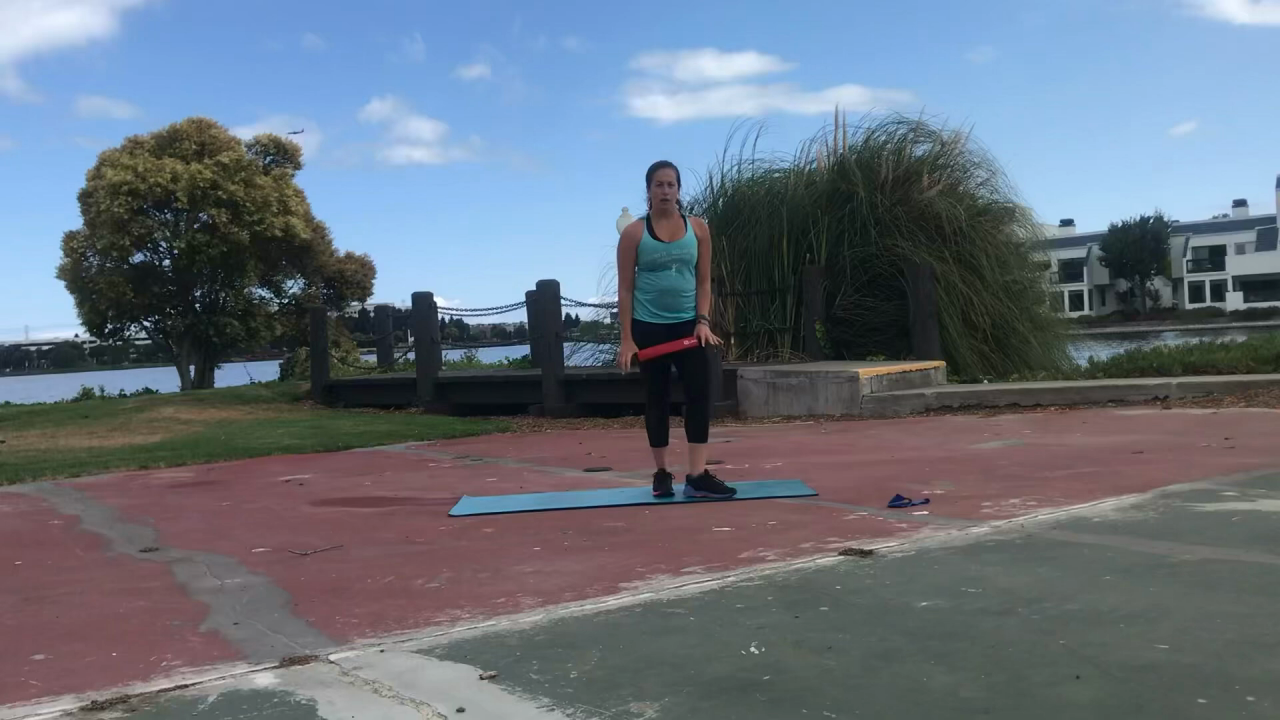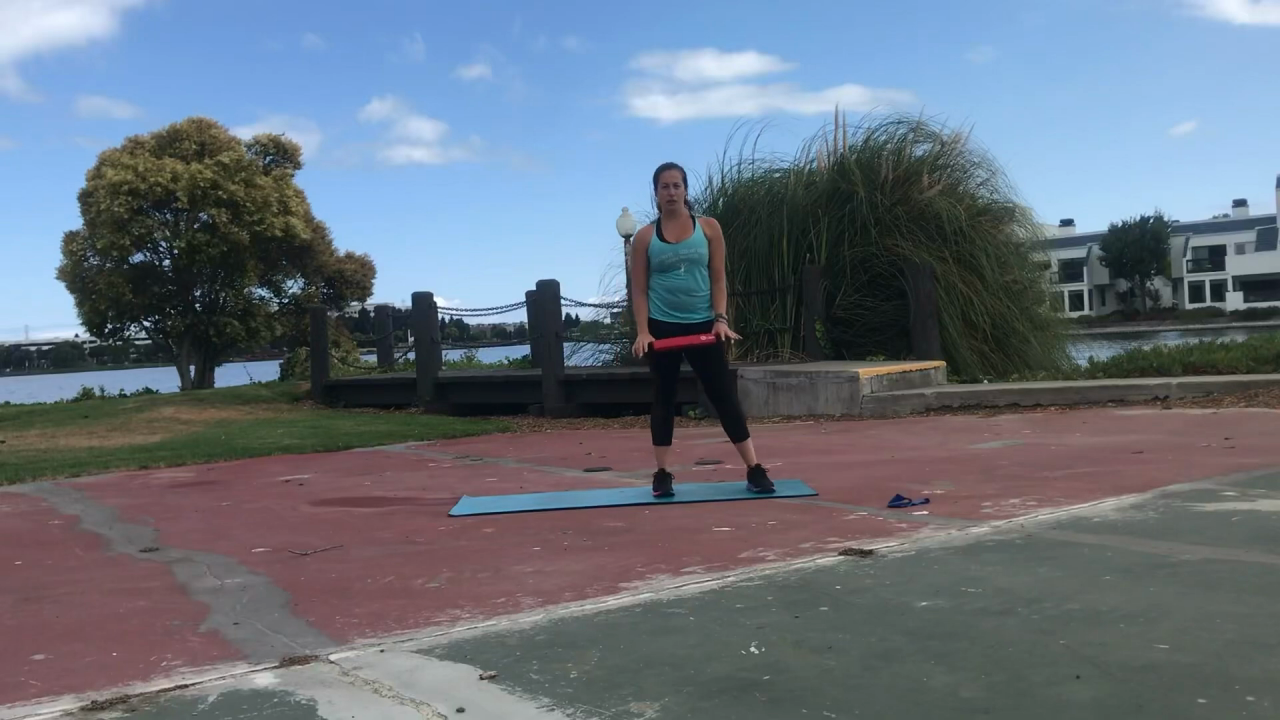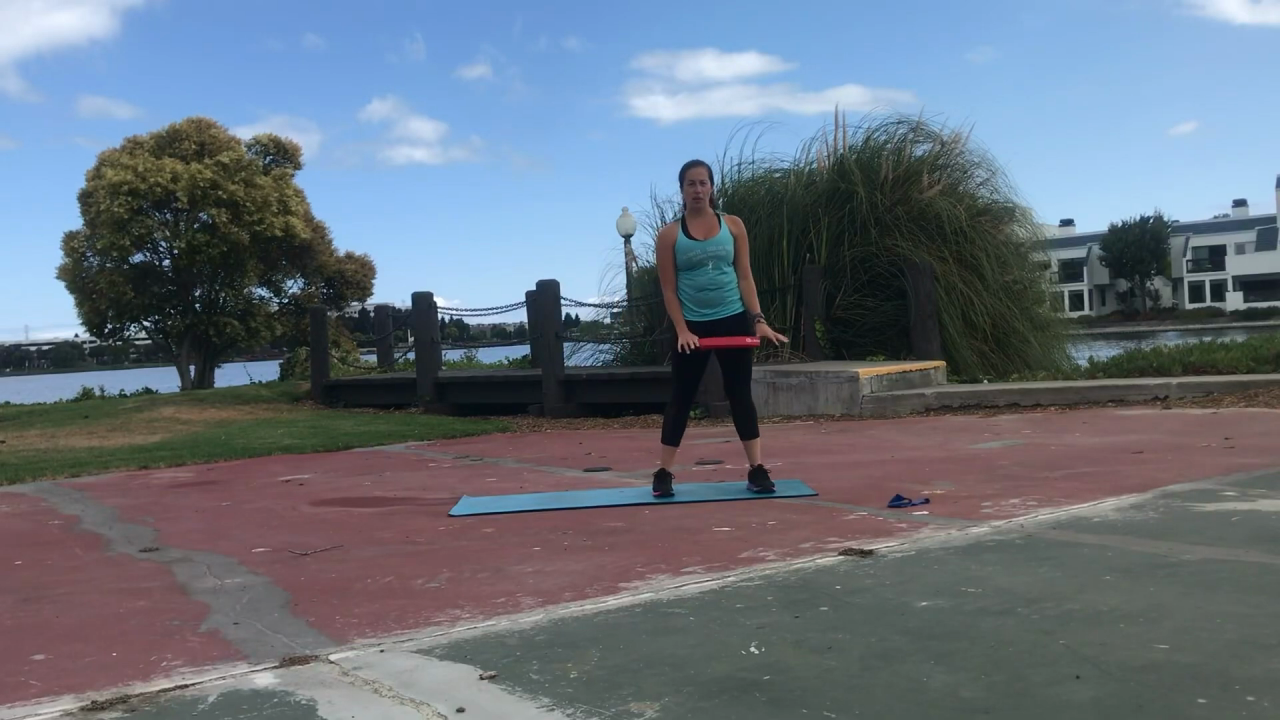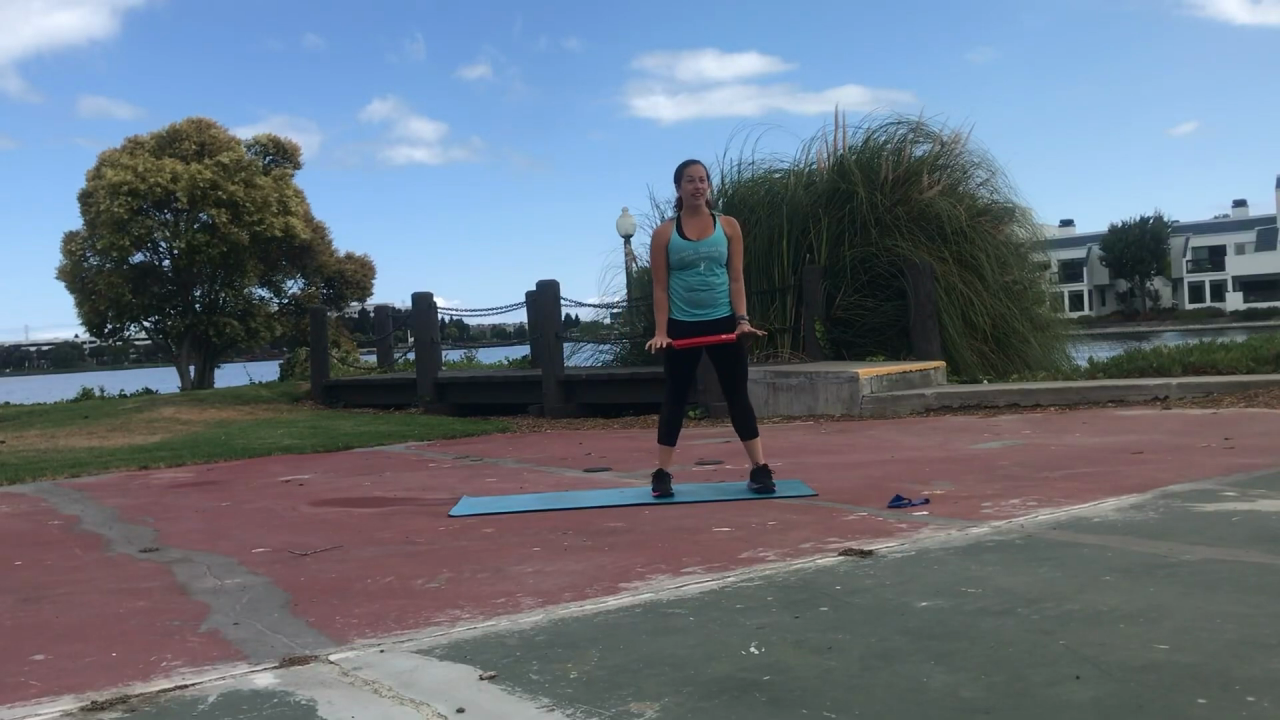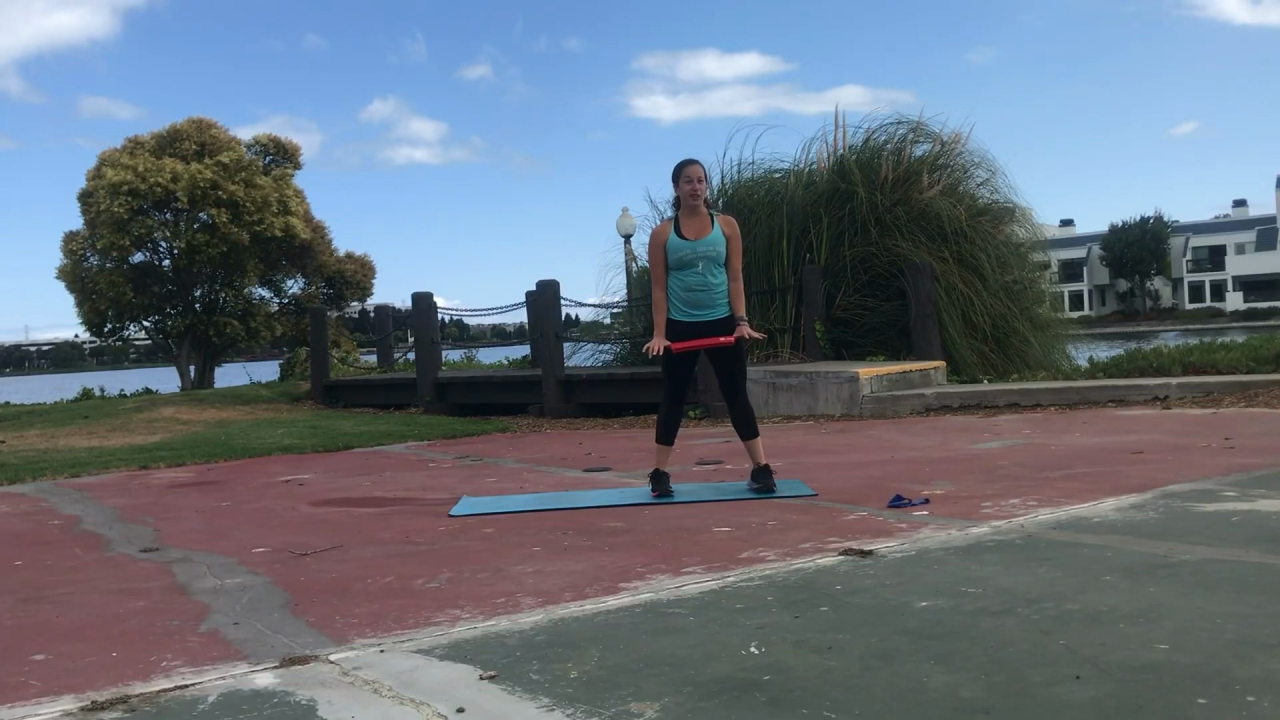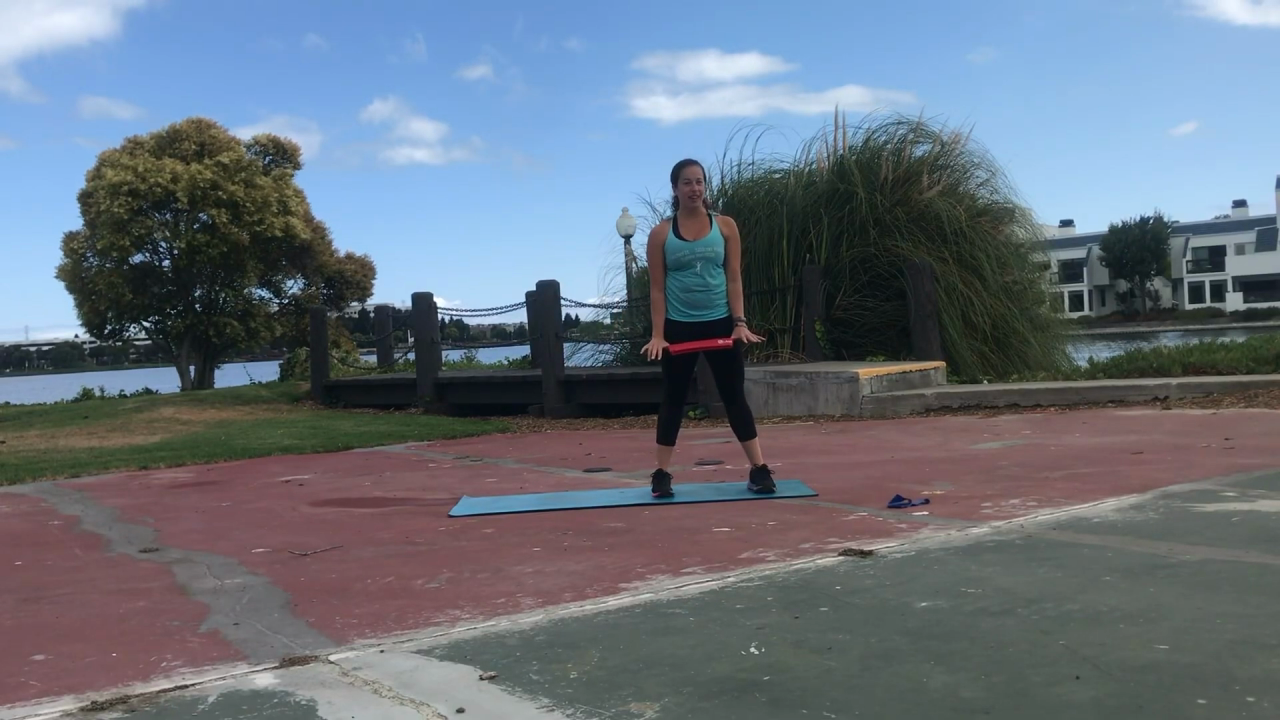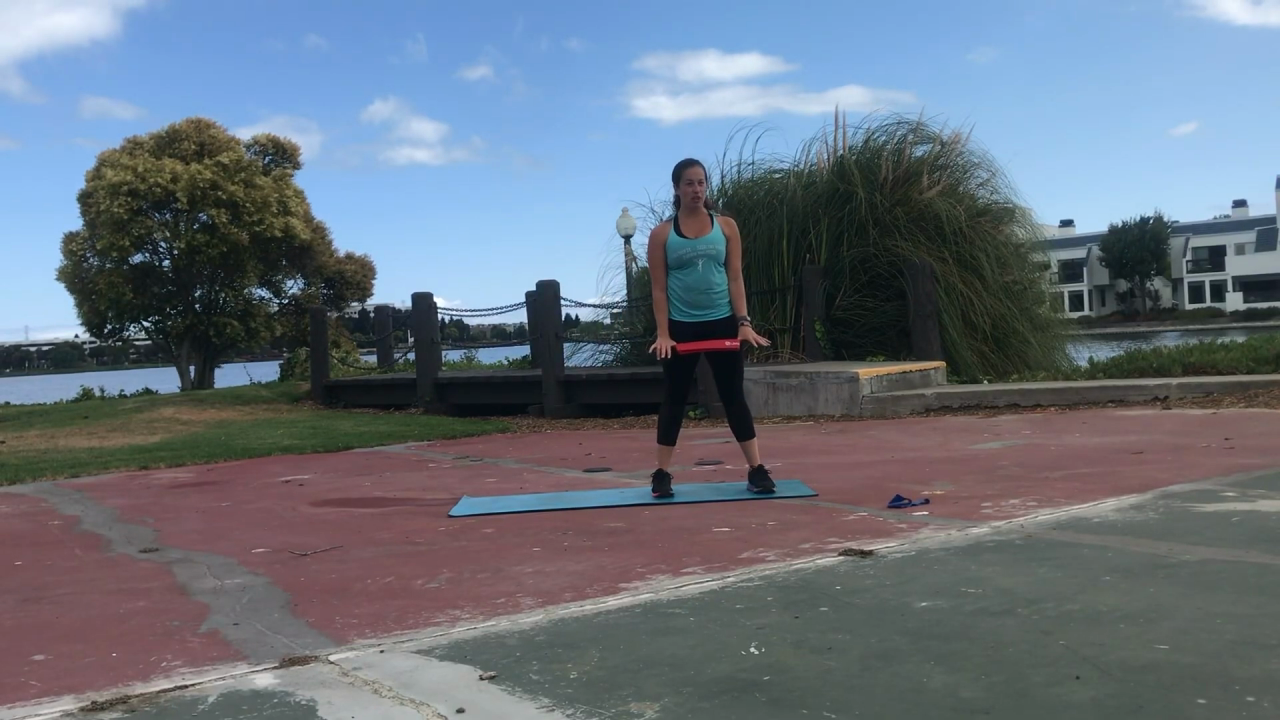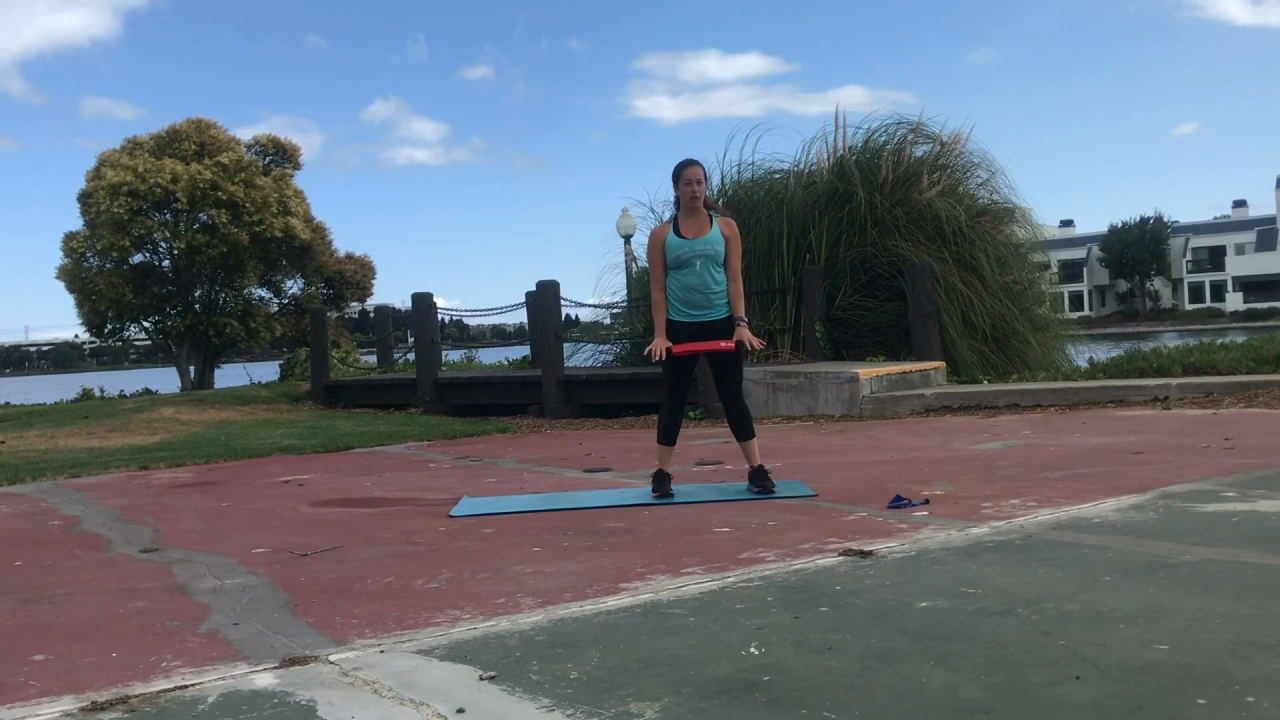
dt=0.5s
person 1, frame 1
left shoulder: (698, 229)
right shoulder: (634, 233)
left elbow: (704, 281)
right elbow: (625, 289)
left wrist: (703, 321)
right wrist: (627, 338)
left hip: (688, 324)
right hip: (649, 328)
left knee: (699, 395)
right knee: (657, 399)
left ankle: (697, 476)
right ankle: (662, 474)
person 1, frame 2
left shoulder: (709, 227)
right shoulder: (645, 237)
left elbow: (718, 279)
right elbow: (639, 289)
left wrist: (720, 318)
right wrist: (642, 331)
left hip: (702, 326)
right hip: (663, 327)
left knee: (724, 395)
right knee: (664, 399)
left ankle: (754, 469)
right ankle: (662, 473)
person 1, frame 3
left shoulder: (733, 225)
right shoulder: (669, 234)
left elbow: (744, 276)
right elbow: (669, 289)
left wrist: (758, 319)
right wrist: (683, 330)
left hip: (733, 321)
right hip: (694, 326)
left knee: (740, 394)
right knee: (681, 398)
left ankle: (756, 469)
right ankle: (663, 473)
person 1, frame 4
left shoulder: (728, 226)
right shoulder: (664, 232)
left elbow: (736, 278)
right elbow: (660, 287)
left wrist: (742, 319)
right wrist: (661, 331)
left hip: (723, 322)
right hip: (682, 326)
left knee: (737, 394)
right knee: (675, 397)
left ankle: (759, 468)
right ankle: (662, 473)
person 1, frame 5
left shoulder: (727, 226)
right shoulder: (663, 233)
left elbow: (735, 278)
right elbow: (659, 288)
left wrist: (742, 321)
right wrist: (659, 333)
left hip: (722, 322)
right hip: (680, 326)
left knee: (736, 394)
right knee: (673, 398)
left ankle: (761, 469)
right ankle: (659, 473)
person 1, frame 6
left shoulder: (725, 226)
right shoulder: (661, 233)
left elbow: (734, 279)
right elbow: (657, 288)
left wrist: (739, 323)
right wrist: (658, 334)
left hip: (720, 322)
right hip: (679, 326)
left knee: (734, 395)
right knee: (674, 398)
left ankle: (759, 469)
right ankle: (662, 473)
person 1, frame 7
left shoulder: (726, 226)
right shoulder: (662, 233)
left elbow: (735, 278)
right elbow: (658, 288)
left wrist: (744, 322)
right wrist: (663, 333)
left hip: (722, 323)
right hip: (681, 326)
left knee: (733, 395)
right knee: (674, 398)
left ankle: (757, 469)
right ankle: (661, 474)
person 1, frame 8
left shoulder: (726, 226)
right shoulder: (661, 234)
left elbow: (735, 279)
right elbow: (657, 288)
left wrist: (741, 323)
right wrist: (660, 334)
left hip: (720, 323)
right hip: (679, 326)
left knee: (733, 396)
right knee: (674, 398)
left ankle: (757, 470)
right ankle: (662, 474)
